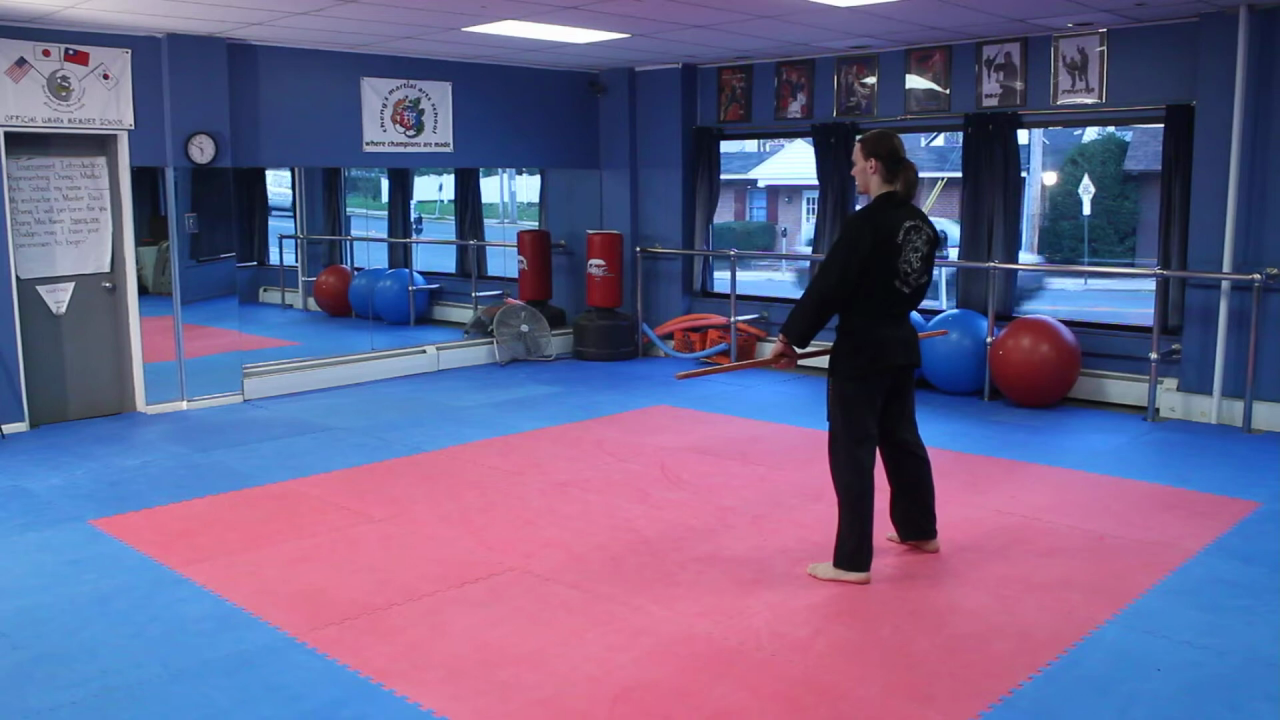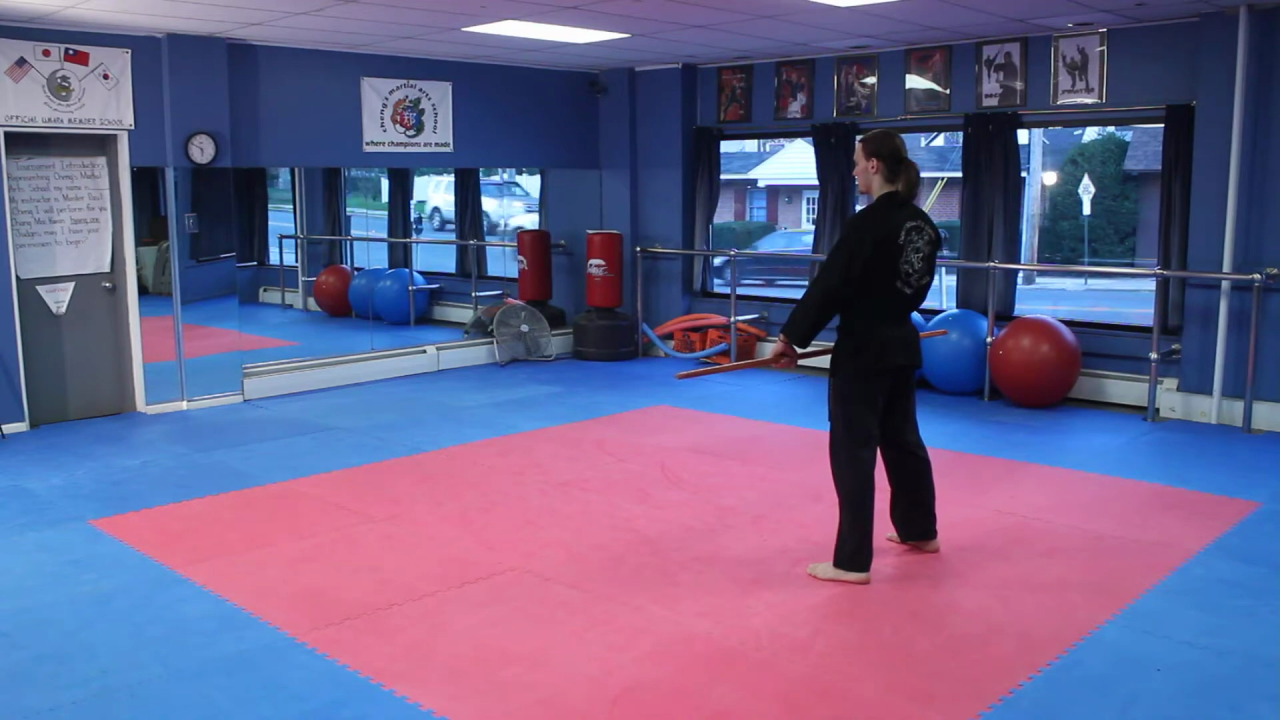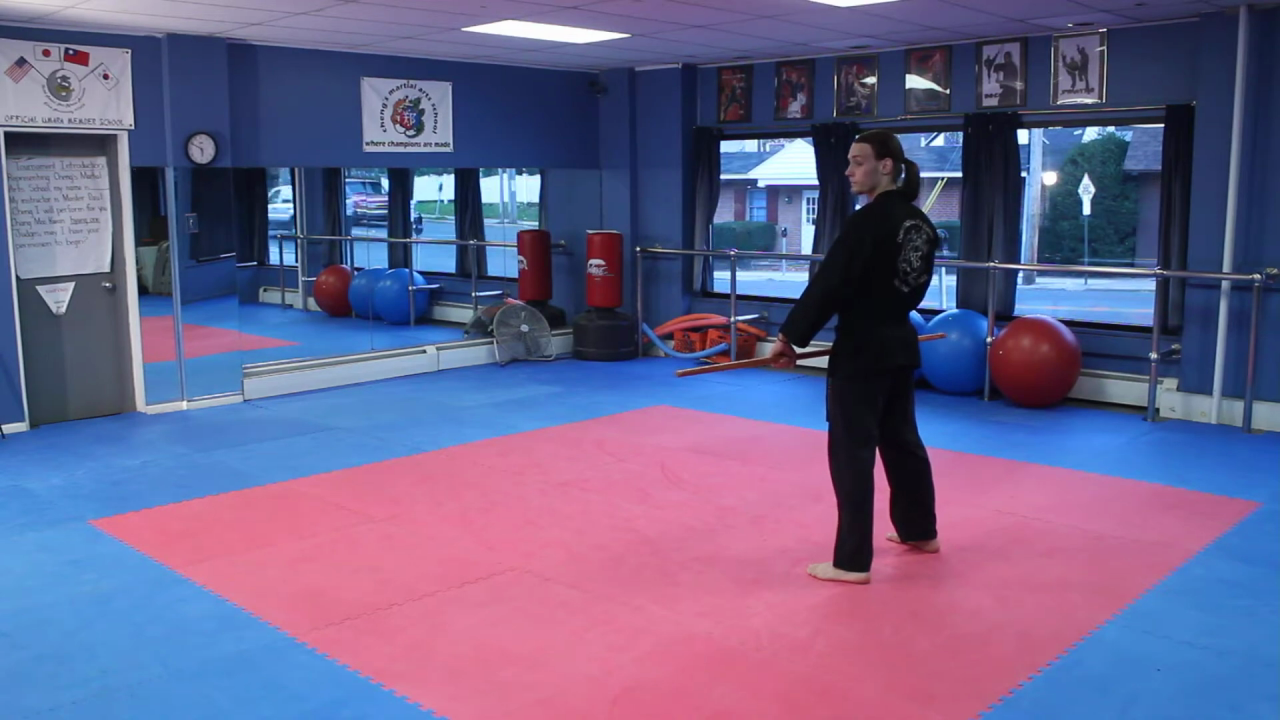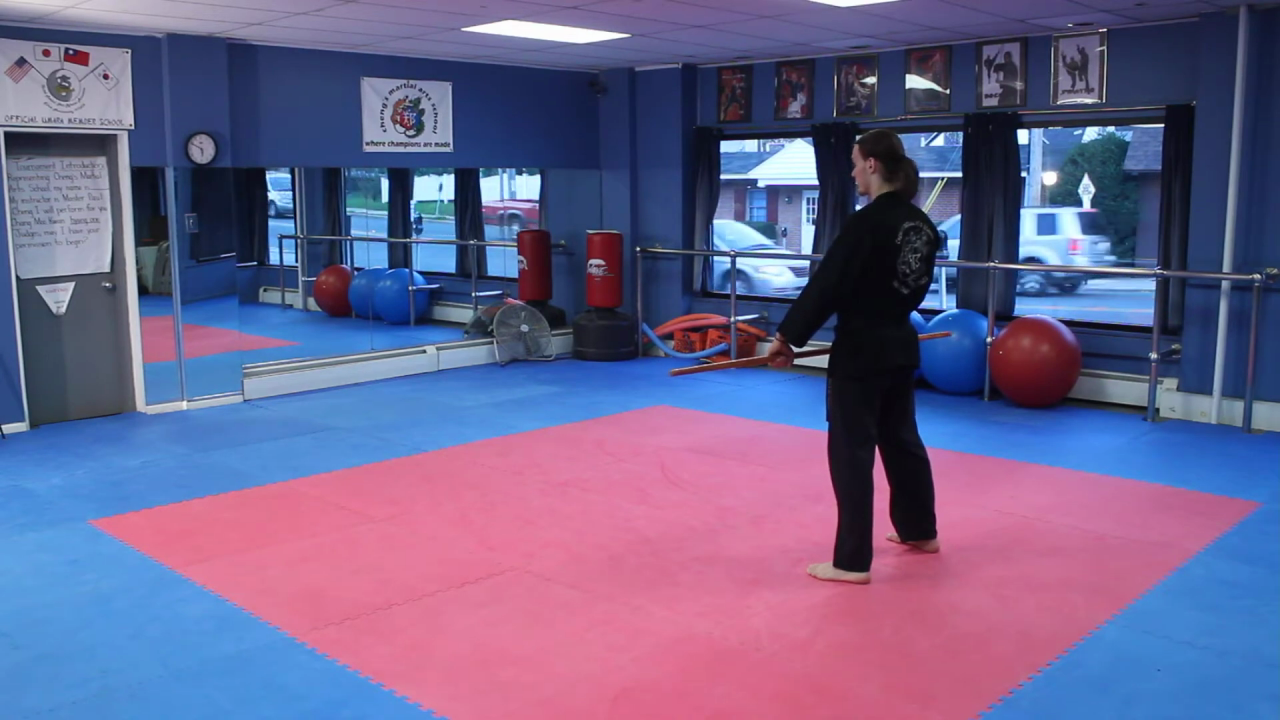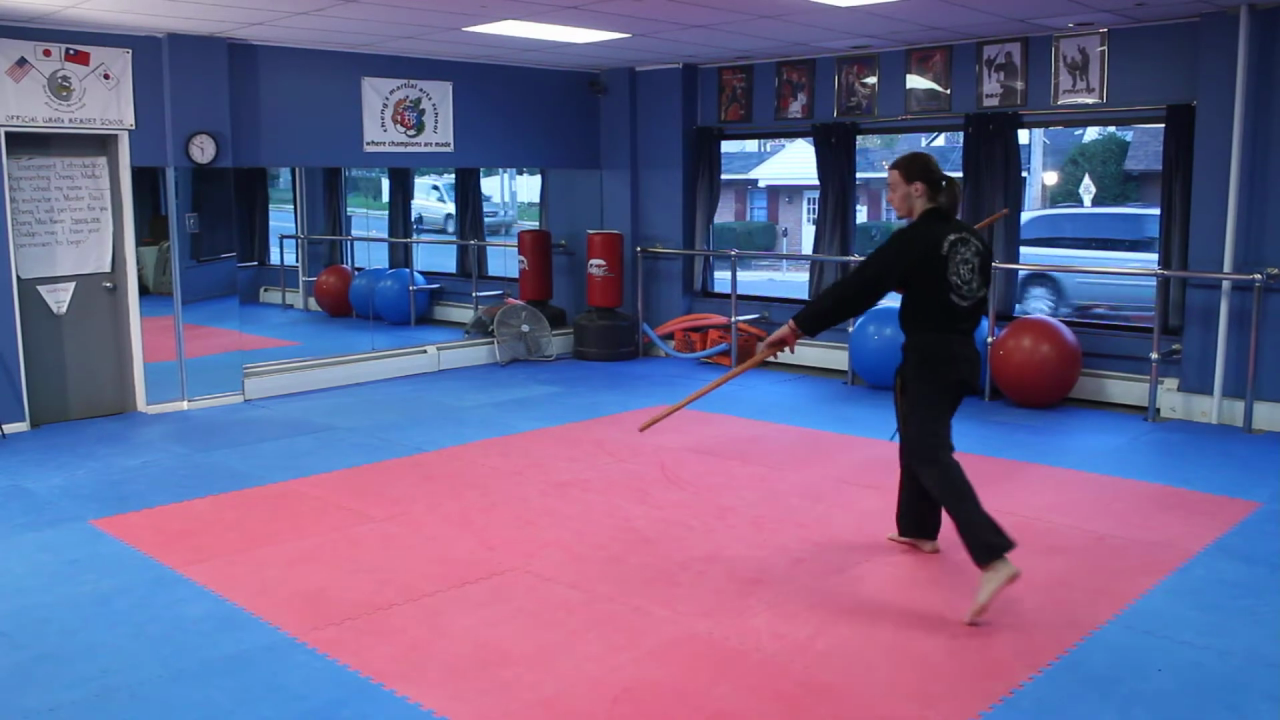
dt=1s
person 1, frame 1
left shoulder: (865, 223)
right shoulder: (920, 223)
left elbow: (827, 286)
left wrist: (789, 339)
left hip: (862, 350)
right hip: (900, 345)
left knee: (853, 450)
right knee: (900, 437)
left ankle: (853, 562)
right ankle: (920, 530)
person 1, frame 2
left shoulder: (867, 223)
right shoulder: (922, 224)
left elbow: (828, 286)
left wrist: (790, 337)
left hip: (863, 350)
right hip: (901, 345)
left knee: (854, 451)
right knee: (902, 438)
left ankle: (852, 562)
right ankle: (920, 531)
person 1, frame 3
left shoulder: (867, 221)
right shoulder: (920, 222)
left elbow: (828, 285)
left wrist: (789, 337)
left hip: (862, 349)
right hip: (900, 344)
left knee: (853, 451)
right knee: (902, 439)
left ankle: (853, 561)
right ankle: (921, 531)
person 1, frame 4
left shoulder: (866, 223)
right shoulder: (921, 223)
left elbow: (825, 285)
left wrist: (786, 337)
left hip: (861, 349)
right hip: (900, 345)
left knee: (852, 451)
right knee: (901, 438)
left ankle: (853, 562)
right ankle: (920, 530)
person 1, frame 5
left shoulder: (913, 239)
right shoulder: (971, 236)
left elbow: (857, 285)
left wrist: (797, 326)
left hip: (929, 360)
right hip: (960, 356)
left knee: (931, 456)
right knee: (922, 442)
left ankle: (993, 559)
right ankle: (919, 530)
